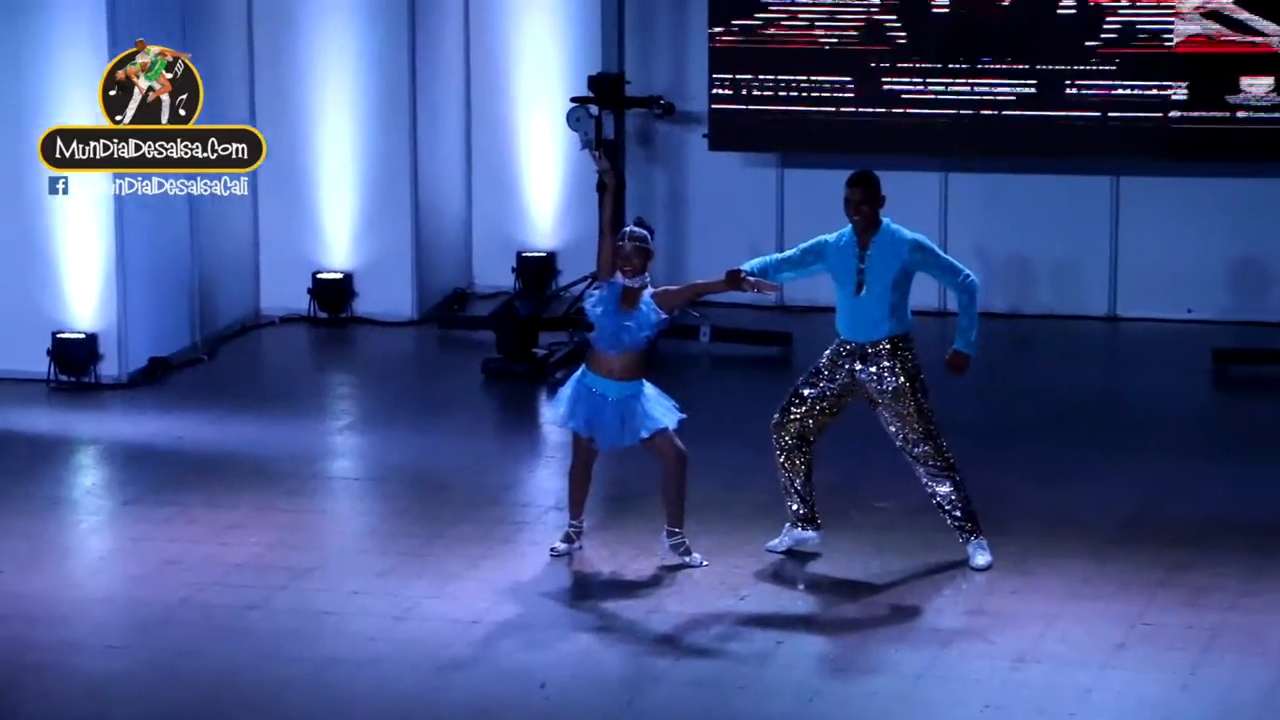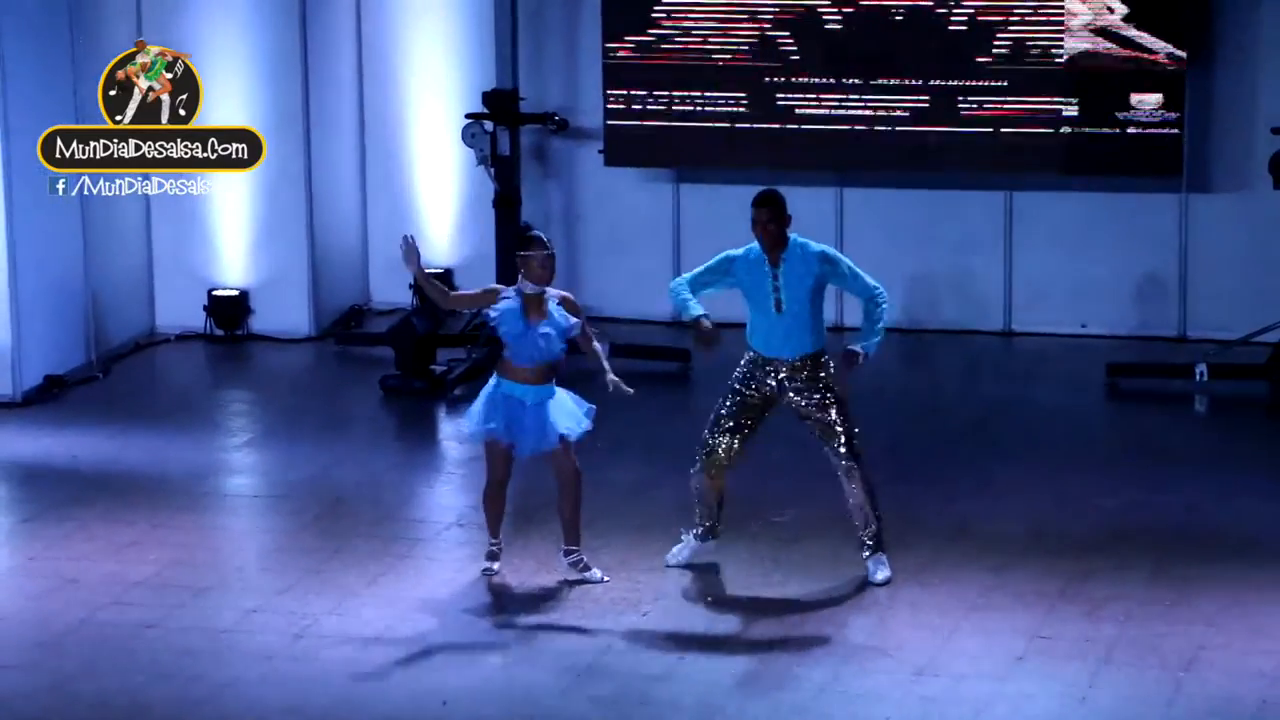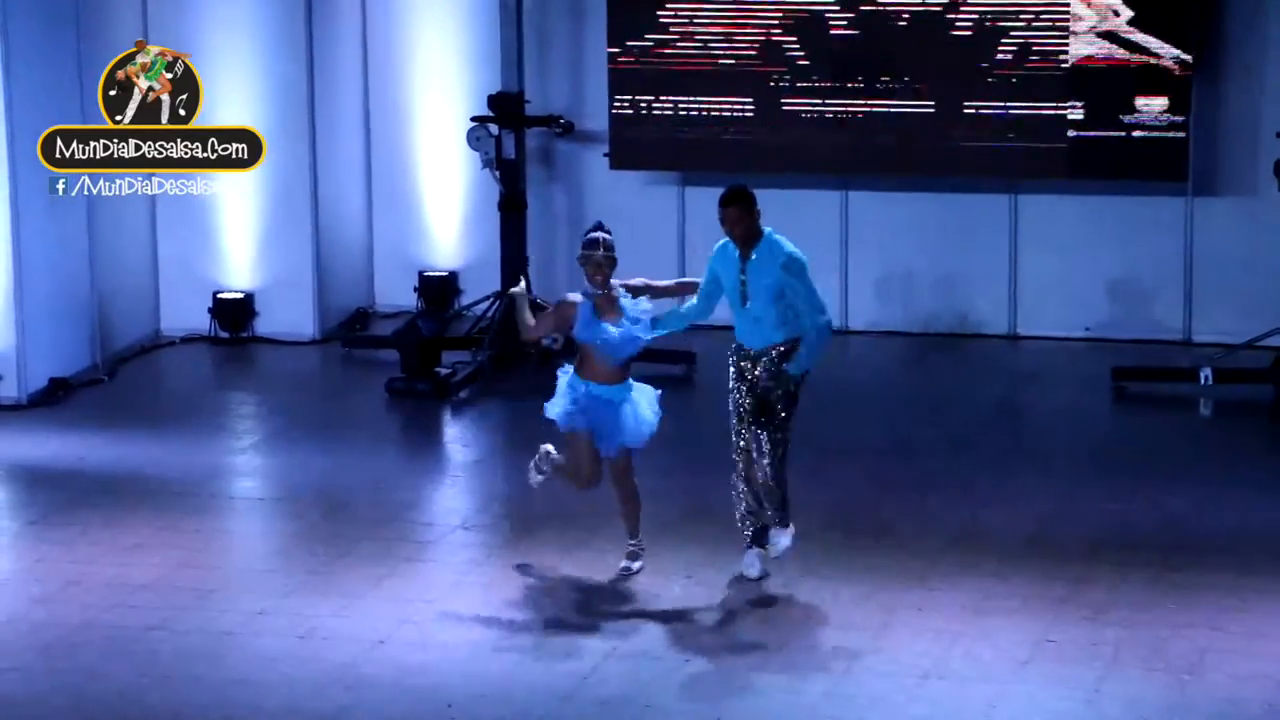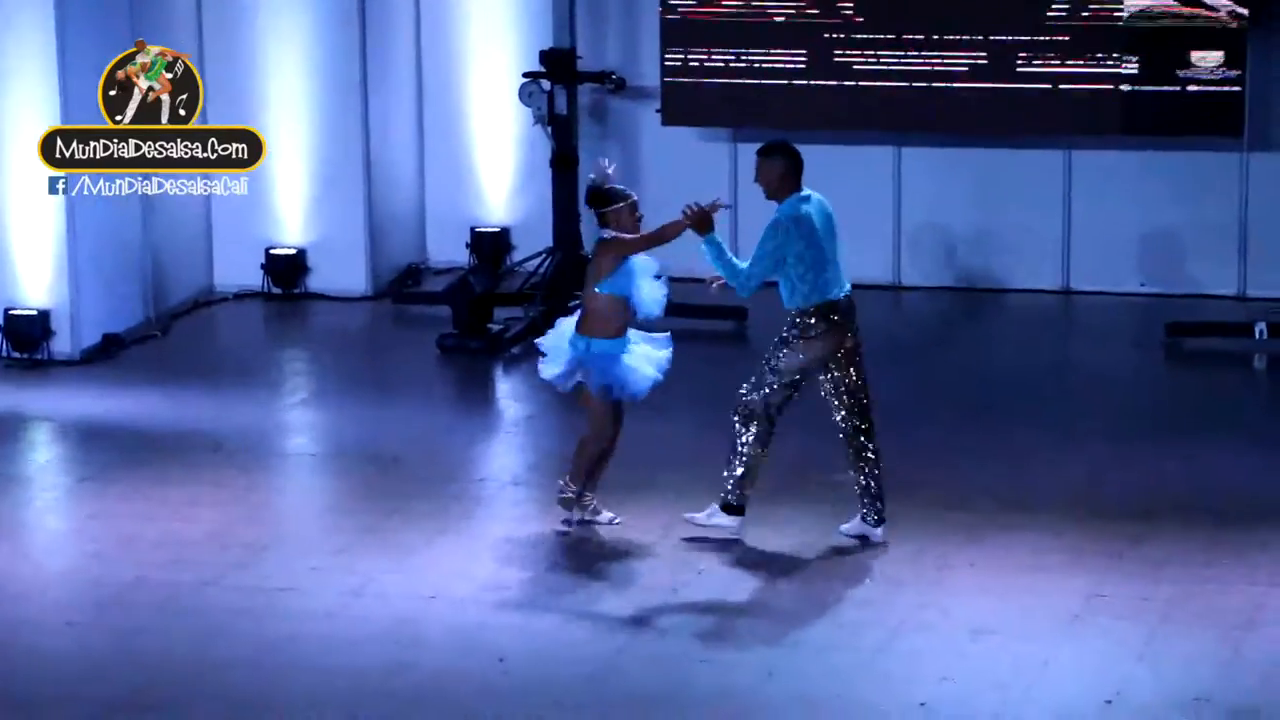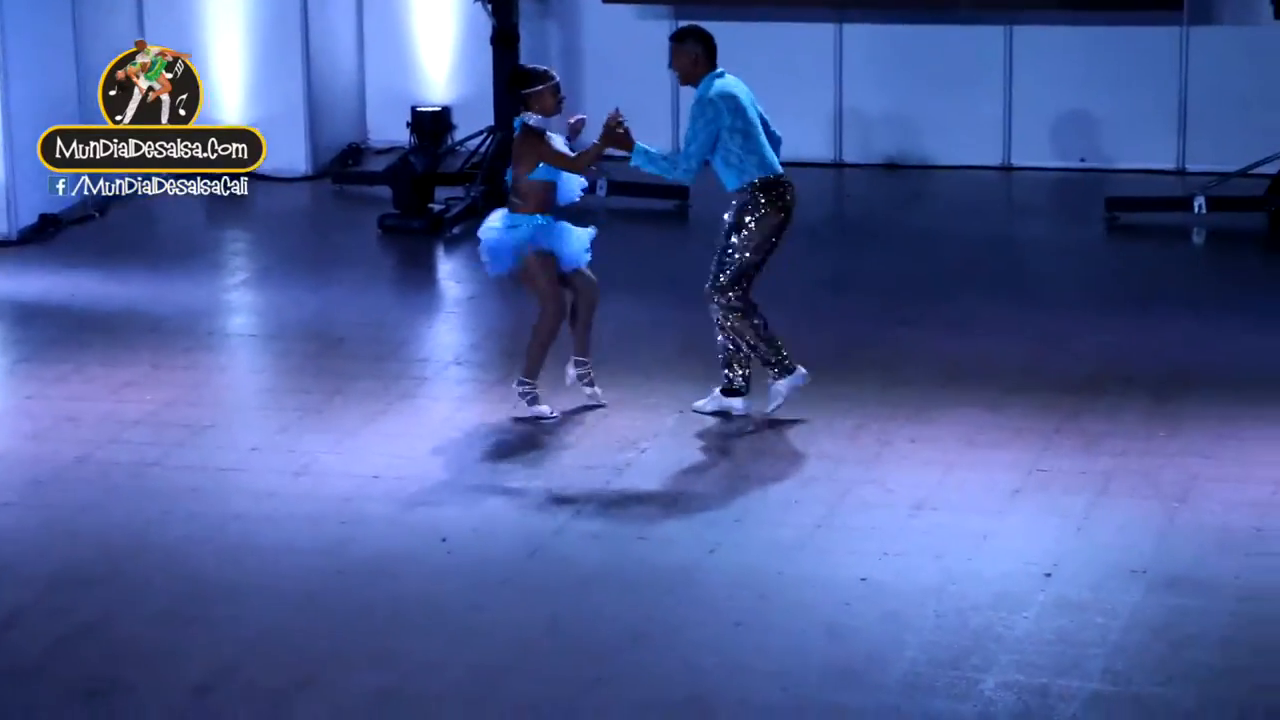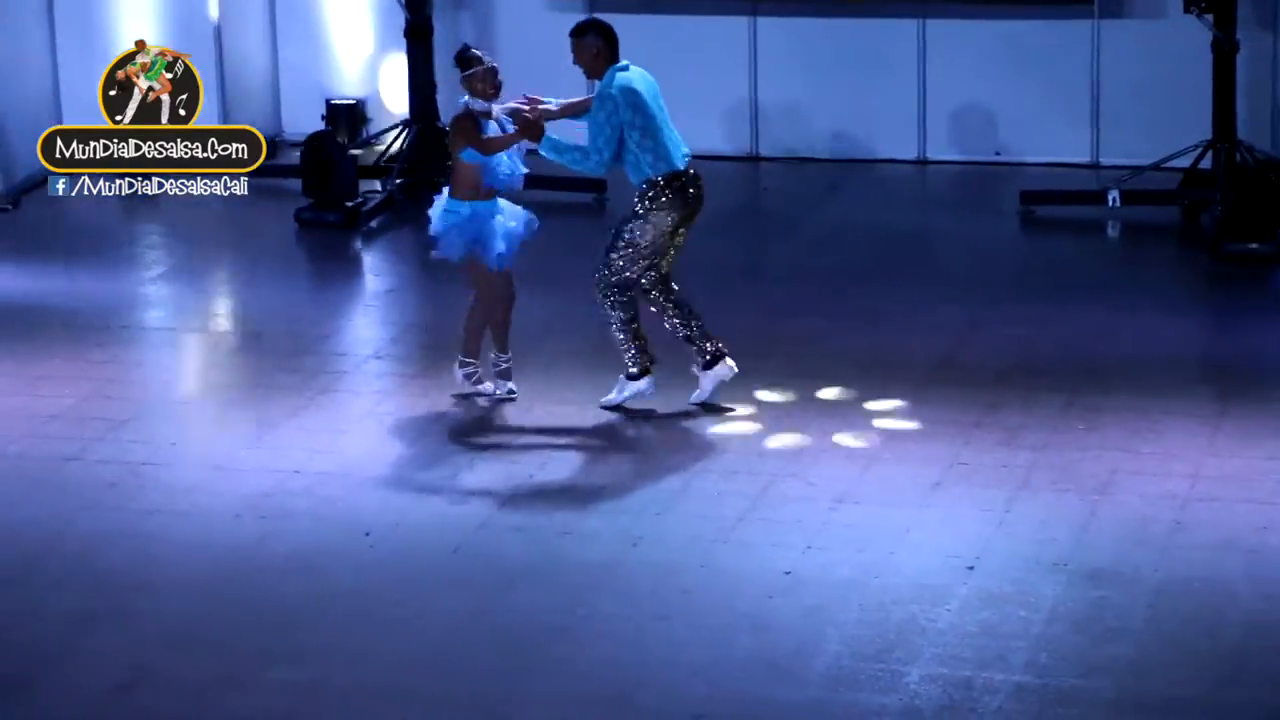
dt=0.7s
person 1, frame 1
left shoulder: (908, 246)
right shoulder: (831, 247)
left elbow: (964, 283)
right elbow: (783, 263)
left wrist: (963, 345)
right wrist: (746, 271)
left hip: (890, 358)
right hip: (843, 355)
left knee: (924, 448)
right knee: (788, 427)
left ankle: (973, 537)
right ankle: (803, 525)
person 1, frame 2
left shoulder: (819, 259)
right shoulder: (738, 262)
left elbow: (875, 295)
right elbow: (681, 284)
left wrist: (864, 345)
right wrist: (697, 316)
left hip: (809, 371)
right hip: (759, 370)
left knee: (847, 460)
right knee: (717, 451)
left ankle: (874, 550)
right ankle: (701, 534)
person 1, frame 3
left shoulder: (785, 257)
right shoulder: (721, 257)
left elbow: (820, 319)
right elbow: (700, 308)
left wrist: (794, 370)
right wrist: (649, 326)
left hip: (785, 357)
right hip: (745, 358)
left knee: (769, 443)
right knee: (744, 451)
left ankle: (779, 521)
right ankle: (755, 543)
person 1, frame 4
left shoulder: (785, 222)
right shoulder: (817, 206)
left elbow: (746, 281)
left wrist: (708, 237)
right wrist: (728, 272)
left hip: (812, 325)
right hip: (840, 317)
left knee: (753, 408)
right knee: (853, 418)
left ankle: (731, 509)
right ankle: (870, 518)
person 1, frame 5
left shoulder: (709, 102)
right shoulder: (733, 89)
left elbow: (684, 170)
right elbow: (773, 139)
left wrist: (633, 148)
left hip: (762, 202)
right hip: (755, 199)
left knee: (725, 293)
right knee: (726, 291)
left ankle: (785, 373)
right ankle: (732, 390)
person 1, frame 6
left shoulder: (610, 93)
right shoulder: (639, 78)
left elbow: (599, 160)
left wrist: (542, 140)
right wrist: (554, 112)
left hip: (662, 195)
right hip: (684, 186)
left knee: (613, 281)
right knee: (652, 282)
left ankle: (636, 375)
right ankle: (711, 361)
person 2, frame 1
left shoulder: (658, 300)
right shoulder: (606, 286)
left elbow: (697, 289)
right elbow: (605, 234)
left wrist: (736, 283)
right wrist: (610, 187)
left hip: (632, 393)
right hip: (592, 388)
left knee: (675, 456)
right knee: (582, 459)
left ankle: (675, 536)
right ankle: (574, 529)
person 2, frame 2
left shoulder: (564, 303)
right shoulder: (502, 298)
left elbow: (589, 341)
right elbow: (448, 301)
left wrist: (608, 374)
right wrist: (418, 271)
left hip: (546, 399)
right hip: (507, 396)
left knee: (570, 473)
right knee: (498, 478)
left ankle: (572, 553)
right ankle: (494, 547)
person 2, frame 3
left shoulder: (629, 293)
right shoulder: (573, 304)
left elbow: (675, 288)
right elbow: (531, 334)
right wrist: (521, 299)
left hip: (618, 398)
right hip: (583, 395)
left knee: (622, 477)
right knee: (583, 474)
left ankle: (634, 546)
right ankle: (548, 458)
person 2, frame 4
left shoulder: (614, 247)
right shoulder: (613, 248)
right elbow: (660, 236)
right wrist: (700, 216)
left hip: (615, 348)
right hip: (594, 350)
left knee: (612, 428)
right knee: (603, 428)
left ankle: (585, 498)
right ankle: (570, 490)
person 2, frame 5
left shoulder: (537, 131)
right shoulder: (532, 138)
right elbow: (574, 163)
left wrist: (570, 135)
right wrist: (604, 141)
left hip: (546, 229)
right hip: (527, 232)
left knee: (586, 288)
right knee: (553, 309)
left ankle: (580, 366)
right ankle: (527, 385)
person 2, frame 6
left shoulder: (501, 113)
right shoulder: (466, 121)
right elbow: (485, 146)
right wrist: (521, 134)
left hip: (490, 212)
right hip: (465, 216)
left knee: (500, 291)
right knee: (496, 293)
left ankle: (469, 368)
right ankle: (497, 362)
